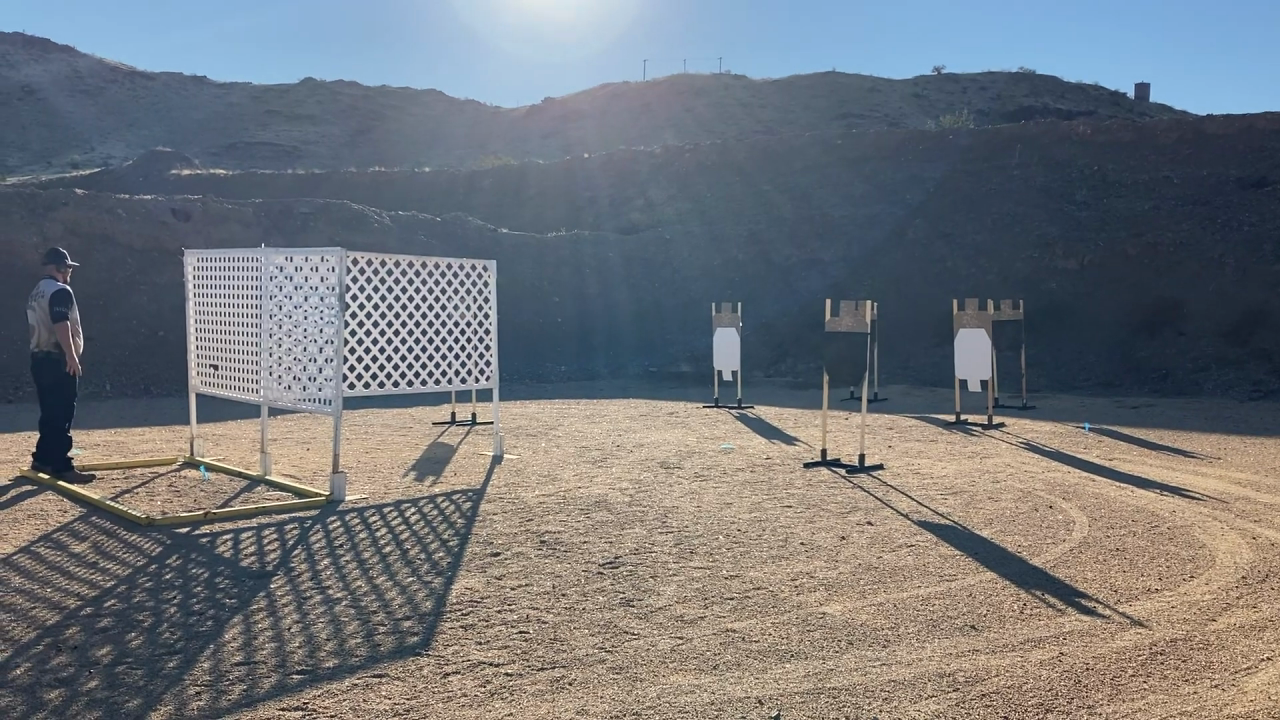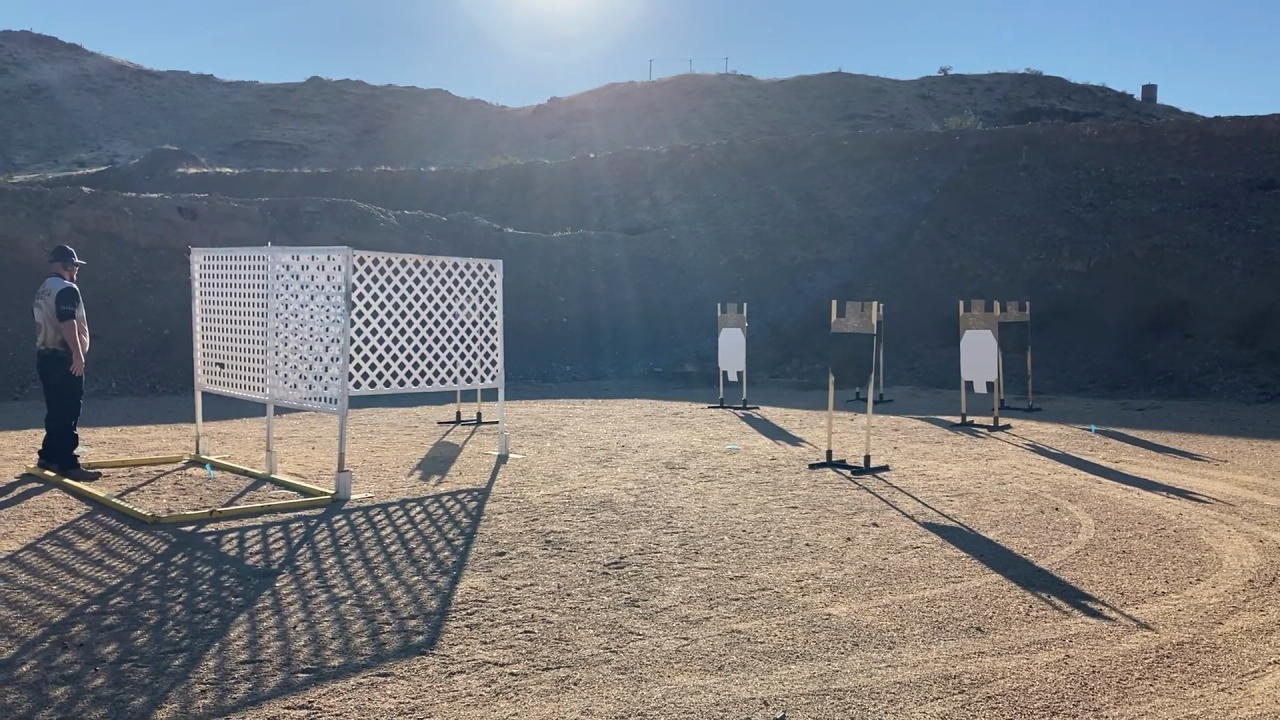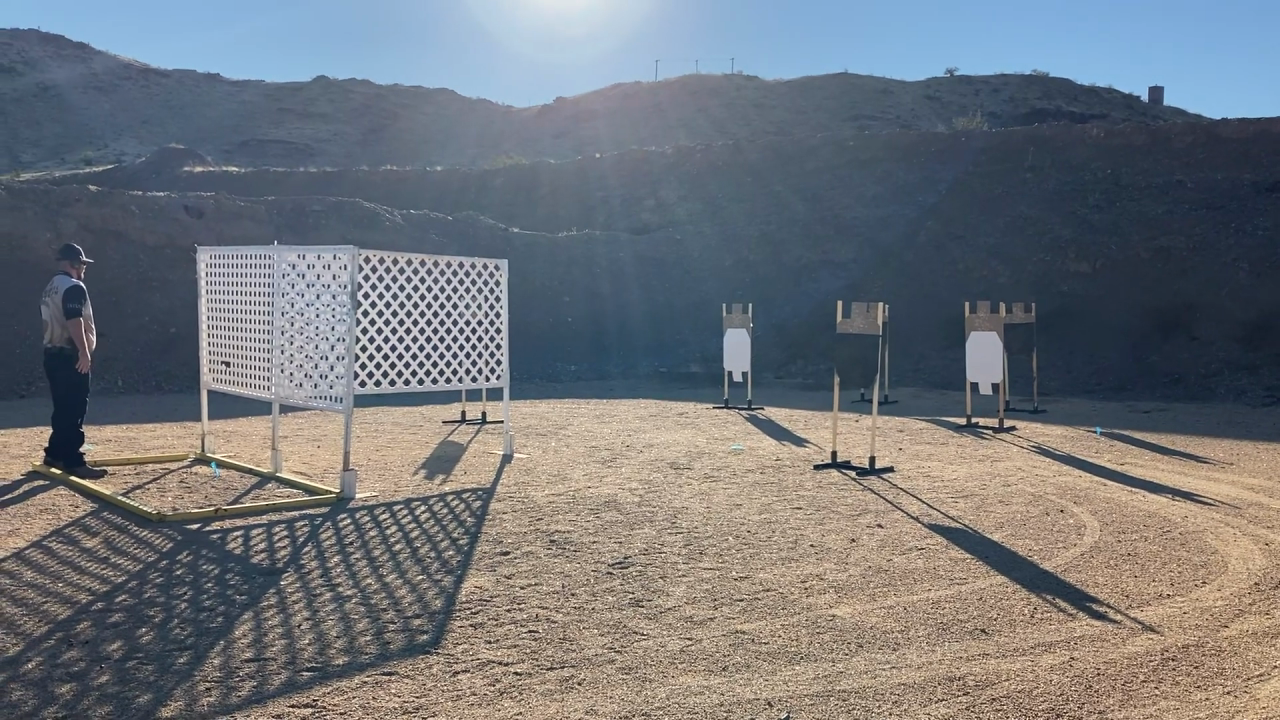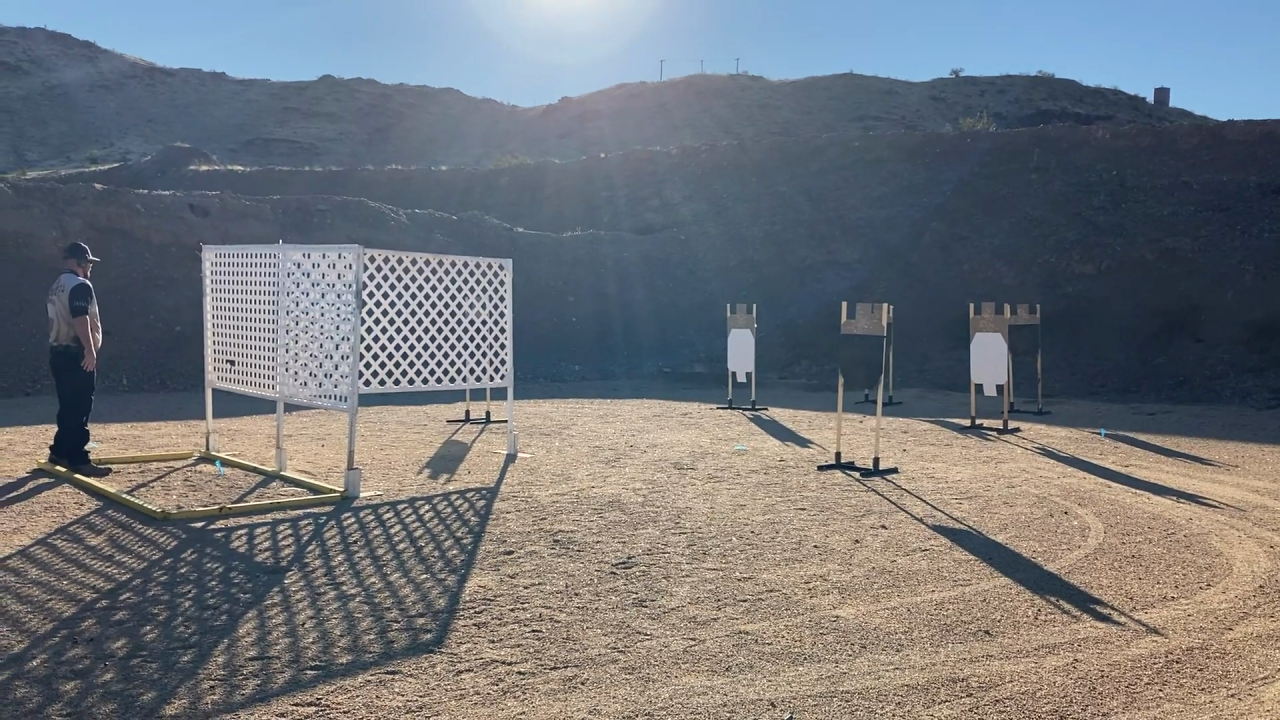
dt=0.3s
person 1, frame 1
left shoulder: (36, 292)
right shoulder: (60, 291)
right elbow: (61, 325)
right wrist: (72, 356)
left hip: (40, 359)
right hip: (58, 360)
left knee: (50, 413)
right knee: (62, 414)
left ankle: (43, 459)
right ankle: (61, 466)
person 1, frame 2
left shoulder: (42, 290)
right shoulder: (66, 289)
right elbow: (68, 324)
right wrist: (77, 354)
left hip: (46, 356)
right hip: (64, 358)
left knee: (56, 411)
right knee: (68, 412)
left ankle: (49, 456)
right ankle: (67, 464)
person 1, frame 3
left shoulder: (50, 288)
right shoulder: (74, 287)
right elbow: (74, 321)
right wrist: (84, 352)
left hip: (53, 354)
right hip: (70, 356)
left knee: (62, 408)
right knee: (74, 410)
left ankle: (55, 454)
right ankle: (73, 462)
person 1, frame 4
left shoulder: (56, 286)
right shoulder: (80, 285)
right elbow: (80, 319)
right wrist: (90, 349)
left hip: (59, 352)
right hip: (76, 354)
left knee: (68, 406)
right knee: (79, 408)
left ankle: (60, 452)
right ankle: (77, 460)
